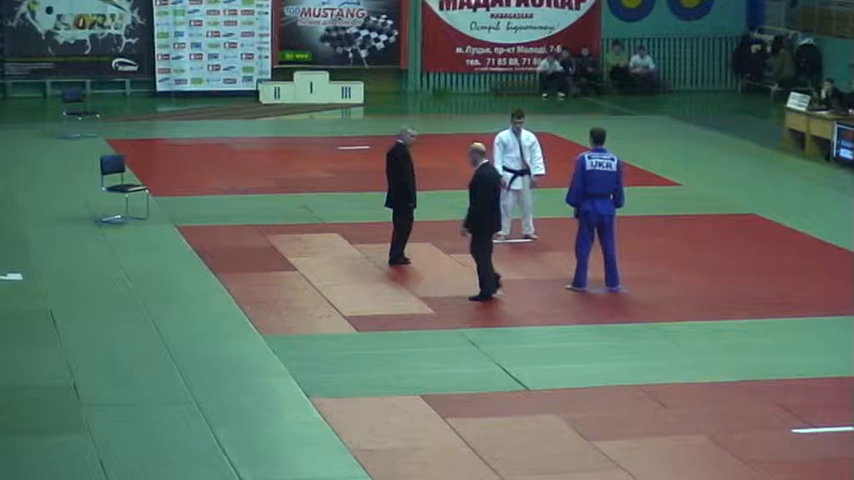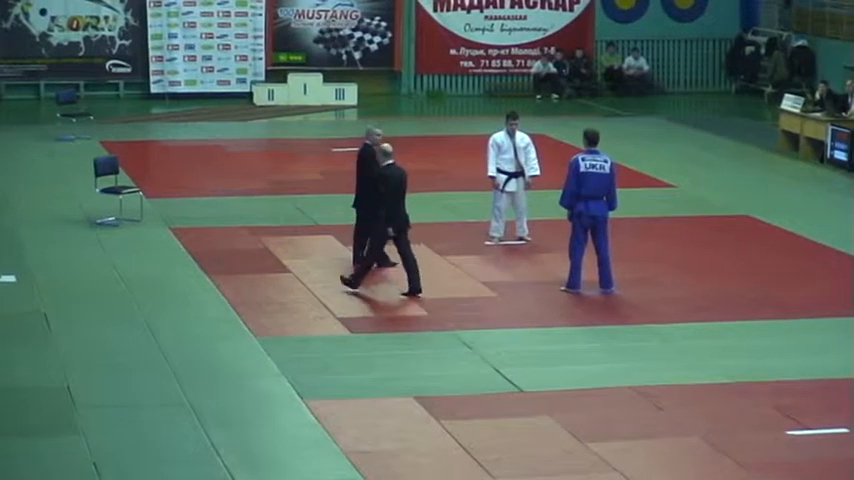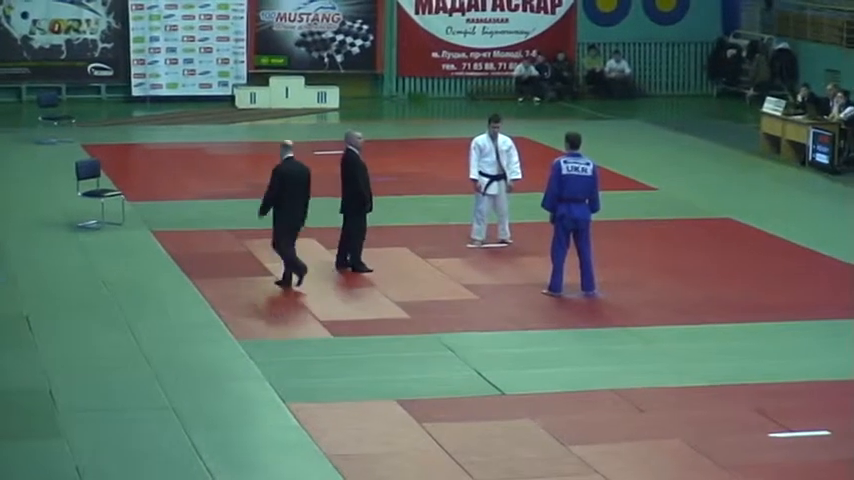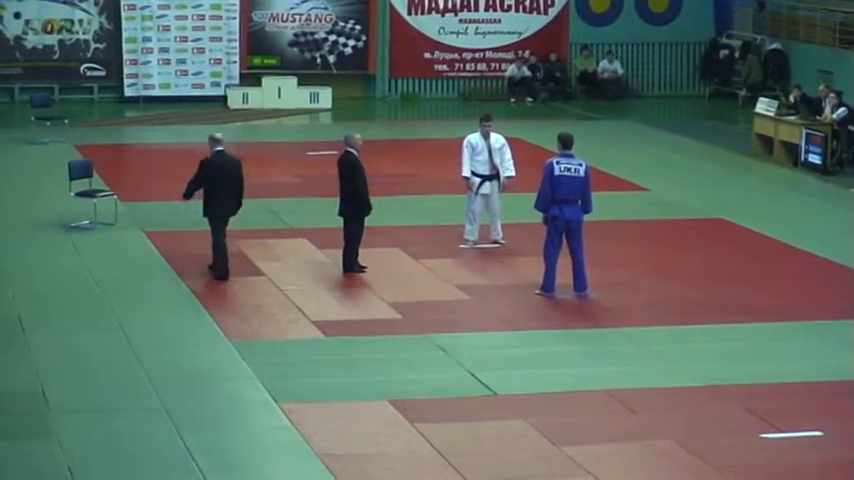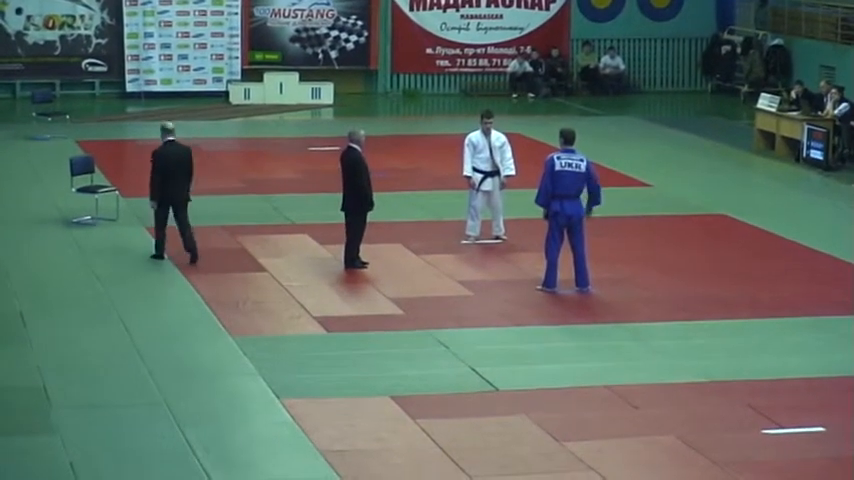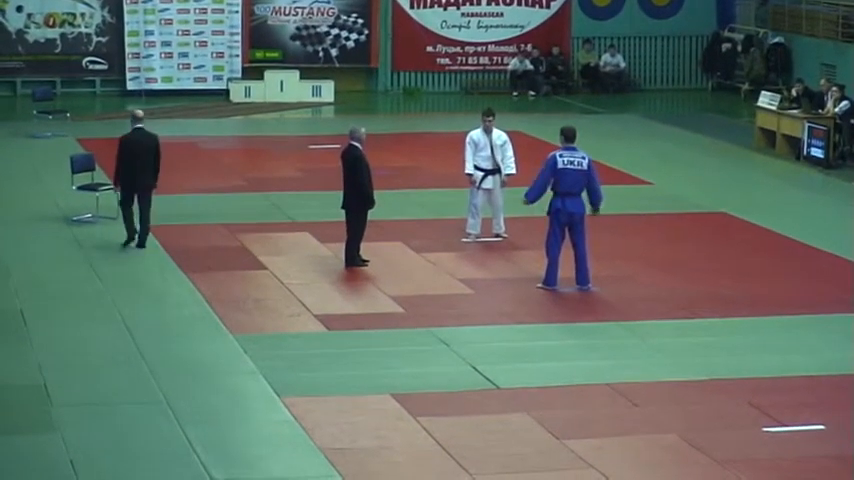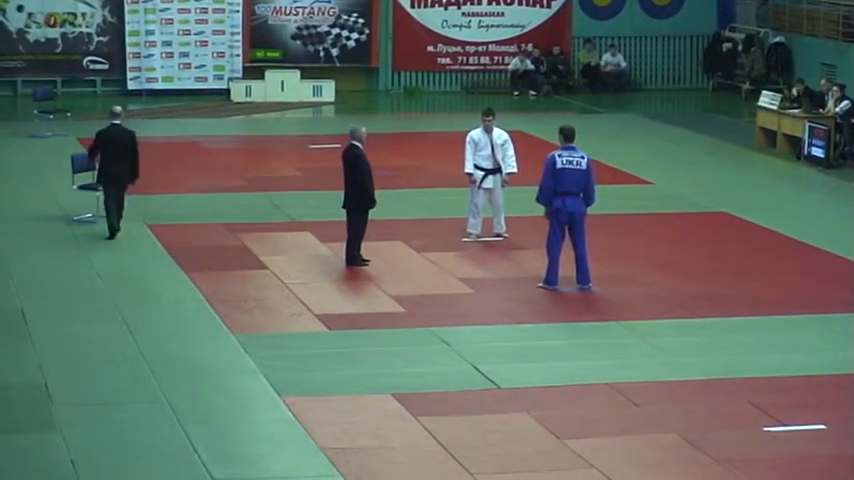
dt=0.7s
person 1, frame 1
left shoulder: (584, 158)
right shoulder: (615, 160)
left elbow: (577, 185)
right elbow: (619, 187)
left wrist: (575, 204)
right wrist: (617, 205)
left hip: (588, 206)
right hip: (607, 207)
left knee: (583, 245)
right knee: (609, 246)
left ankle: (580, 283)
right ankle: (613, 283)
person 1, frame 2
left shoulder: (577, 160)
right shoulder: (608, 162)
left elbow: (570, 187)
right elbow: (611, 189)
left wrist: (569, 207)
right wrist: (609, 207)
left hip: (581, 208)
right hip: (600, 209)
left knee: (577, 247)
right knee: (602, 248)
left ankle: (574, 285)
right ankle: (607, 285)
person 1, frame 3
left shoulder: (559, 163)
right shoulder: (590, 164)
left elbow: (552, 189)
right elbow: (594, 192)
left wrist: (551, 209)
right wrist: (592, 210)
left hip: (564, 211)
right hip: (582, 211)
left knee: (559, 250)
right knee: (585, 251)
left ankle: (556, 287)
right ankle: (589, 288)
person 1, frame 4
left shoulder: (552, 164)
right shoulder: (583, 166)
left elbow: (545, 191)
right elbow: (586, 193)
left wrist: (544, 211)
right wrist: (584, 212)
left hip: (556, 212)
right hip: (575, 213)
left knee: (552, 251)
right knee: (577, 252)
left ankle: (548, 288)
right ankle: (581, 288)
person 1, frame 5
left shoulder: (553, 159)
right shoulder: (584, 161)
left elbow: (546, 186)
right elbow: (594, 185)
left wrist: (545, 206)
right wrist: (591, 205)
left hip: (557, 207)
right hip: (576, 208)
left knee: (553, 246)
right knee: (578, 247)
left ankle: (550, 284)
right ankle: (583, 284)
person 1, frame 6
left shoulder: (555, 157)
right shoulder: (585, 158)
left elbow: (542, 181)
right elbow: (593, 184)
left wrist: (529, 199)
right wrist: (596, 204)
left hip: (559, 204)
right hip: (577, 205)
left knee: (554, 244)
right knee: (579, 245)
left ankle: (550, 282)
right ankle: (583, 282)
person 1, frame 7
left shoulder: (554, 157)
right shoulder: (584, 158)
left elbow: (547, 184)
right elbow: (589, 186)
left wrist: (547, 205)
right wrist: (586, 205)
left hip: (559, 204)
right hip: (577, 205)
left knee: (554, 244)
right knee: (579, 244)
left ankle: (551, 281)
right ankle: (584, 281)
person 2, frame 1
left shoulder: (481, 174)
right shoulder: (492, 170)
left elbow: (476, 203)
left wrist: (467, 225)
left hip: (483, 222)
right hip: (490, 219)
left knee: (482, 255)
right knee: (480, 252)
left ankle: (486, 291)
right ankle: (492, 280)
person 2, frame 2
left shoulder: (383, 174)
right shoulder: (401, 172)
left elbow: (385, 201)
left wrist: (387, 225)
left hip: (387, 222)
right hip: (401, 220)
left knee: (373, 252)
right knee: (406, 253)
left ankle: (355, 280)
right ankle: (415, 287)
person 2, frame 3
left shoulder: (279, 169)
right shoulder: (304, 169)
left elbow: (272, 193)
right elbow: (307, 194)
left wrist: (263, 210)
right wrist: (303, 214)
left hip: (284, 215)
right hip: (298, 215)
left knee: (279, 245)
right knee: (288, 245)
left ankle: (300, 269)
right ankle: (287, 279)
person 2, frame 4
left shoulder: (207, 163)
right shoulder: (235, 162)
left elbow: (196, 182)
right elbow: (240, 185)
left wrist: (187, 195)
right wrist: (238, 204)
left hip: (214, 207)
right hip: (229, 206)
left knee: (218, 237)
right knee: (219, 235)
left ankle: (223, 272)
right ankle: (216, 265)
person 2, frame 5
left shoulder: (158, 153)
right shoulder: (186, 150)
left elbow: (155, 177)
right elbow: (190, 172)
left wrist: (153, 198)
left hip: (164, 195)
right hip: (181, 194)
left knee: (160, 224)
right knee: (184, 223)
left ankle: (159, 252)
right ankle: (193, 253)
person 2, frame 6
left shoulder: (125, 139)
right shoulder: (153, 138)
left elbow: (120, 162)
right elbow: (157, 160)
left wrist: (117, 182)
right wrist: (155, 177)
left hip: (129, 180)
right hip: (147, 180)
left knee: (126, 206)
right knee: (145, 210)
left ankle: (131, 233)
right ankle: (142, 239)
person 2, frame 7
left shoulder: (102, 133)
right shoulder: (130, 134)
left elbow: (93, 151)
right elbow: (134, 156)
left wrist: (92, 156)
right wrist: (134, 175)
left hip: (107, 174)
right hip: (124, 174)
left knee: (109, 201)
right knee: (119, 199)
left ankle: (113, 229)
right ankle: (115, 225)
person 3, frame 1
left shoulder: (393, 150)
right shoulder: (403, 151)
right elbow: (406, 177)
left wrist: (394, 189)
right wrist: (410, 198)
left hip: (396, 194)
right hip: (403, 196)
left knee: (400, 225)
right knee: (404, 226)
left ankle: (397, 254)
right ankle: (396, 257)
person 3, frame 2
left shoulder: (364, 150)
right shoulder: (369, 152)
right elbow: (373, 177)
left wrist: (379, 194)
right wrist: (381, 195)
left hip: (364, 197)
right hip: (370, 197)
left knee: (363, 228)
left ankle: (358, 257)
right ankle: (381, 259)
person 3, frame 3
left shoulder: (349, 155)
right shoulder: (352, 157)
right elbow: (357, 182)
left wrist: (364, 199)
right wrist: (366, 200)
left hip: (351, 201)
right hip: (356, 201)
left knee: (349, 231)
right knee: (358, 232)
left ankle: (342, 261)
right ankle: (356, 263)
person 3, frame 4
left shoulder: (344, 158)
right shoulder: (353, 160)
right elbow: (358, 185)
right wrist: (367, 204)
left hip: (348, 202)
right hip: (355, 204)
left knee: (352, 234)
right knee: (354, 234)
left ankle: (352, 261)
right ankle: (349, 265)
person 3, frame 5
left shoulder: (347, 153)
right shoulder: (356, 157)
right elbow: (362, 182)
right wrist: (369, 200)
left hip: (350, 199)
right hip: (358, 200)
left knee: (354, 230)
right knee: (356, 231)
left ankle: (353, 257)
right ankle: (351, 260)
person 3, frame 6
left shoulder: (347, 151)
right shoulder: (357, 155)
right elbow: (362, 180)
right wrist: (369, 198)
left hip: (351, 197)
right hip: (358, 199)
left knee: (355, 228)
right knee: (356, 229)
left ankle: (354, 255)
right ankle: (351, 259)
person 3, frame 7
left shoulder: (348, 150)
right shoulder: (358, 154)
right elbow: (363, 179)
right wrist: (370, 198)
left hip: (352, 196)
right hip: (359, 198)
left knee: (356, 228)
right knee: (357, 228)
left ankle: (354, 255)
right ankle: (352, 258)
person 4, frame 1
left shoulder: (530, 137)
right shoulder: (502, 137)
left elbow: (536, 156)
right elbow: (498, 157)
left wrist: (535, 175)
right wrist: (500, 176)
left hip: (525, 176)
right hip: (509, 176)
left knee: (527, 205)
right knee: (506, 206)
left ankle: (528, 232)
right ankle: (502, 232)
person 4, frame 2
left shoulder: (524, 138)
right shoulder: (496, 138)
left elbow: (531, 157)
right elbow: (492, 158)
left wrist: (530, 176)
right wrist: (493, 177)
left hip: (519, 177)
right hip: (502, 177)
left knee: (521, 207)
right knee: (499, 207)
left ankle: (522, 233)
right ankle: (496, 234)
person 4, frame 3
left shoulder: (507, 141)
right shoulder: (478, 141)
left elbow: (513, 161)
right elbow: (474, 161)
left wrist: (512, 179)
right wrist: (475, 180)
left hip: (501, 181)
right hip: (485, 180)
left knee: (503, 210)
right knee: (481, 210)
left ankle: (504, 236)
right ankle: (477, 238)
person 4, frame 4
left shoulder: (499, 139)
right shoulder: (471, 140)
left elbow: (506, 158)
right elbow: (466, 159)
left wrist: (505, 176)
right wrist: (467, 178)
left hip: (493, 180)
right hip: (477, 180)
left knee: (495, 210)
right knee: (473, 210)
left ankle: (496, 237)
right ankle: (470, 238)
person 4, frame 5
left shoulder: (500, 138)
right shoulder: (472, 138)
left elbow: (507, 157)
right elbow: (468, 158)
left wrist: (505, 176)
right wrist: (469, 177)
left hip: (495, 177)
right hip: (478, 176)
left knee: (497, 206)
right knee: (475, 206)
left ankle: (498, 232)
right ankle: (472, 234)
person 4, frame 6
left shoulder: (502, 136)
right shoulder: (473, 136)
left elbow: (508, 156)
right elbow: (469, 156)
left wrist: (506, 174)
right wrist: (470, 174)
left hip: (496, 175)
right hip: (479, 174)
left knee: (497, 204)
right knee: (475, 204)
left ankle: (499, 230)
right ankle: (473, 232)
person 4, frame 7
left shoulder: (502, 135)
right shoulder: (473, 135)
left elbow: (509, 155)
right elbow: (469, 155)
left wrist: (507, 173)
right wrist: (470, 174)
left hip: (497, 174)
right hip: (480, 174)
left knee: (498, 204)
right knee: (476, 204)
left ankle: (499, 230)
right ankle: (473, 231)
